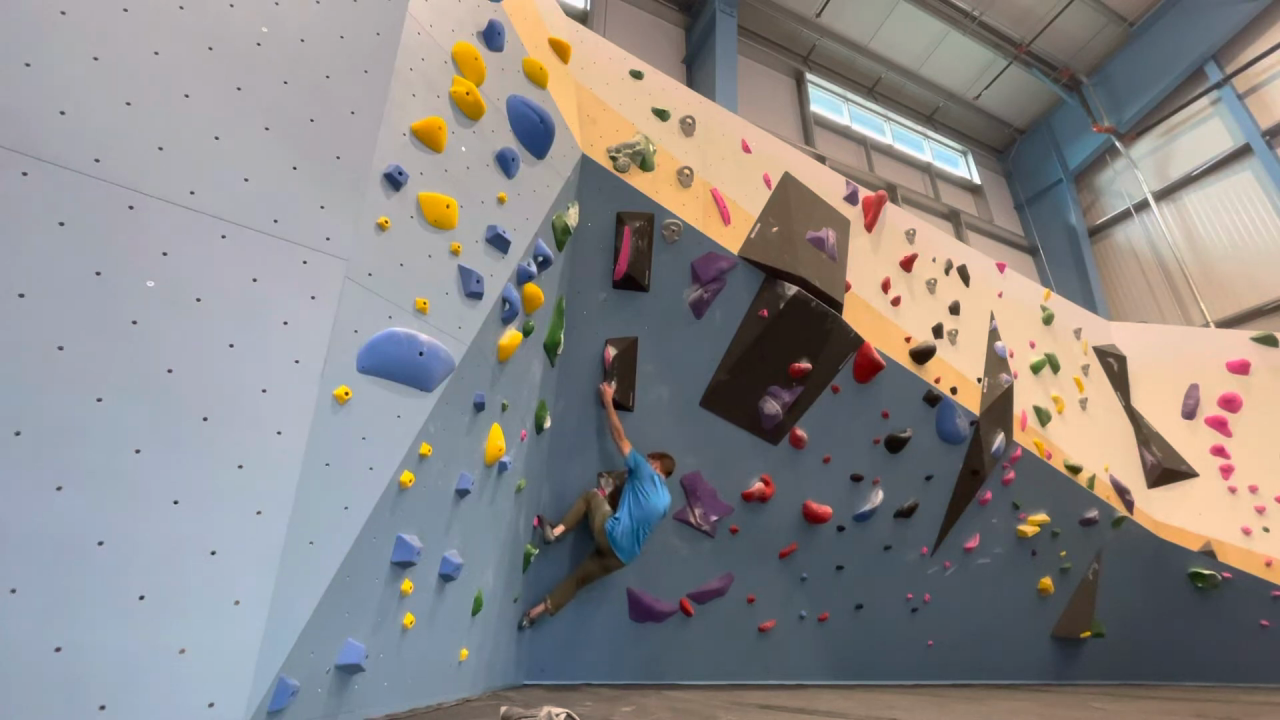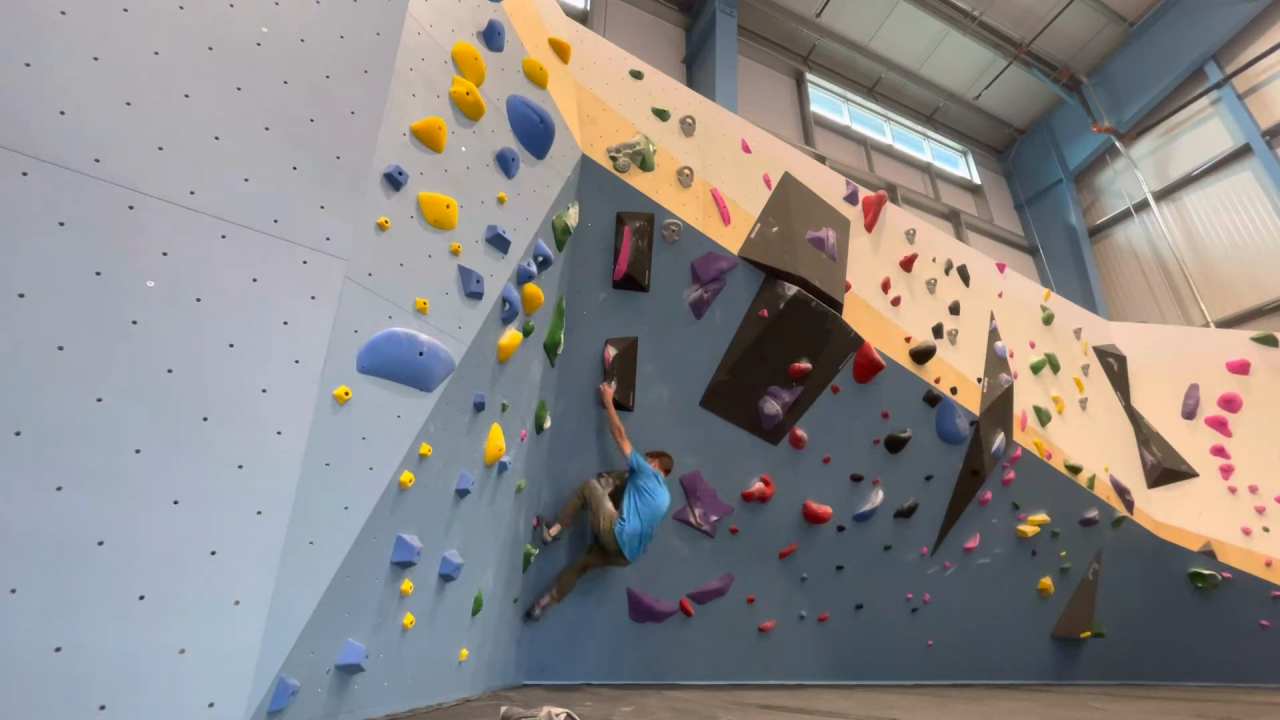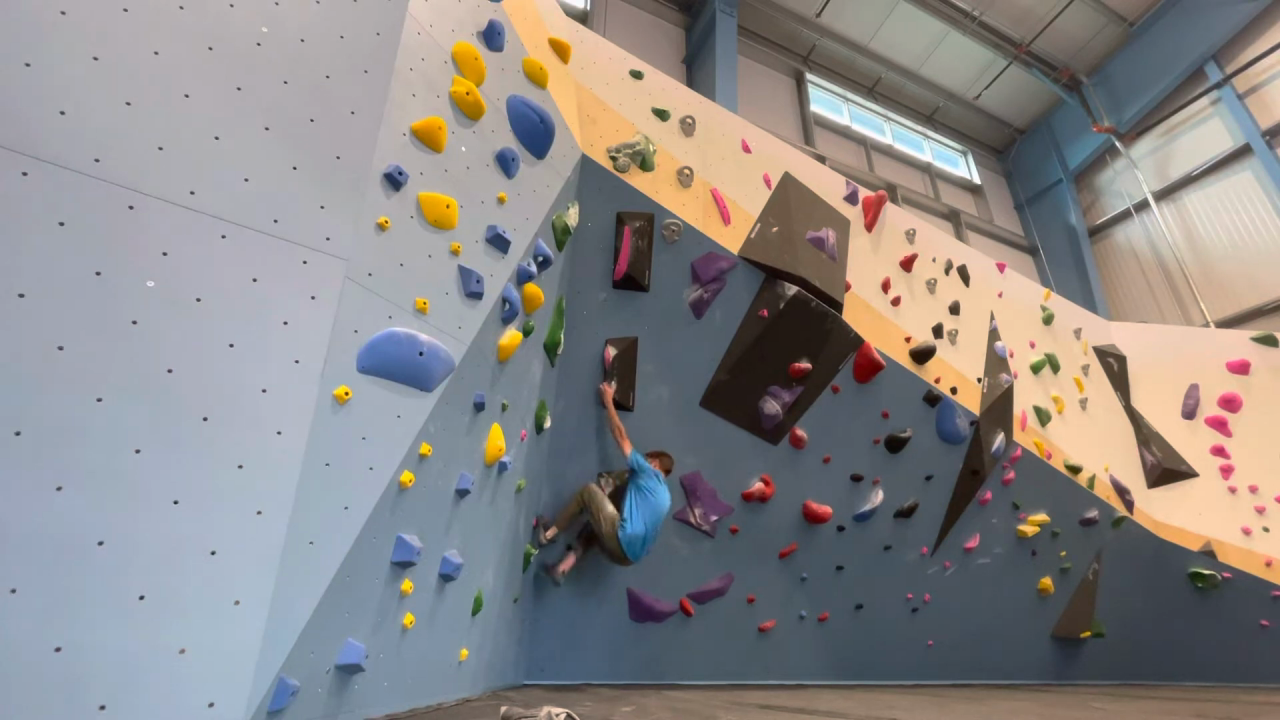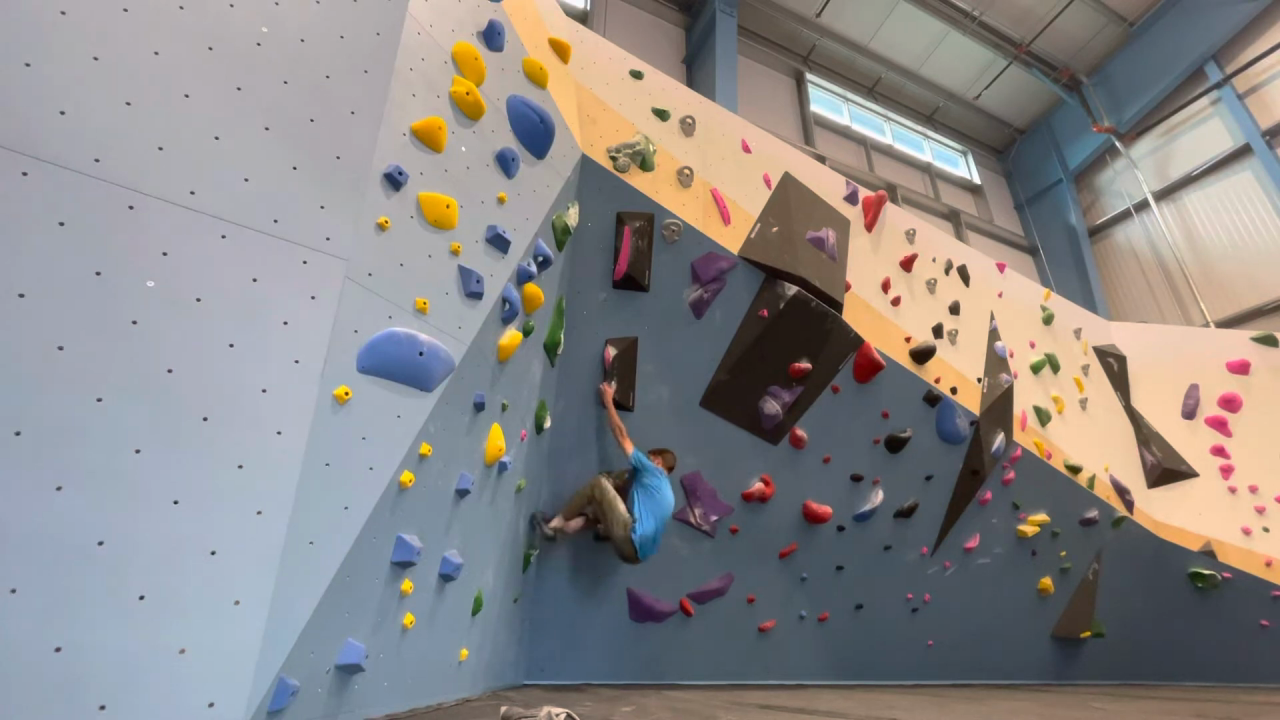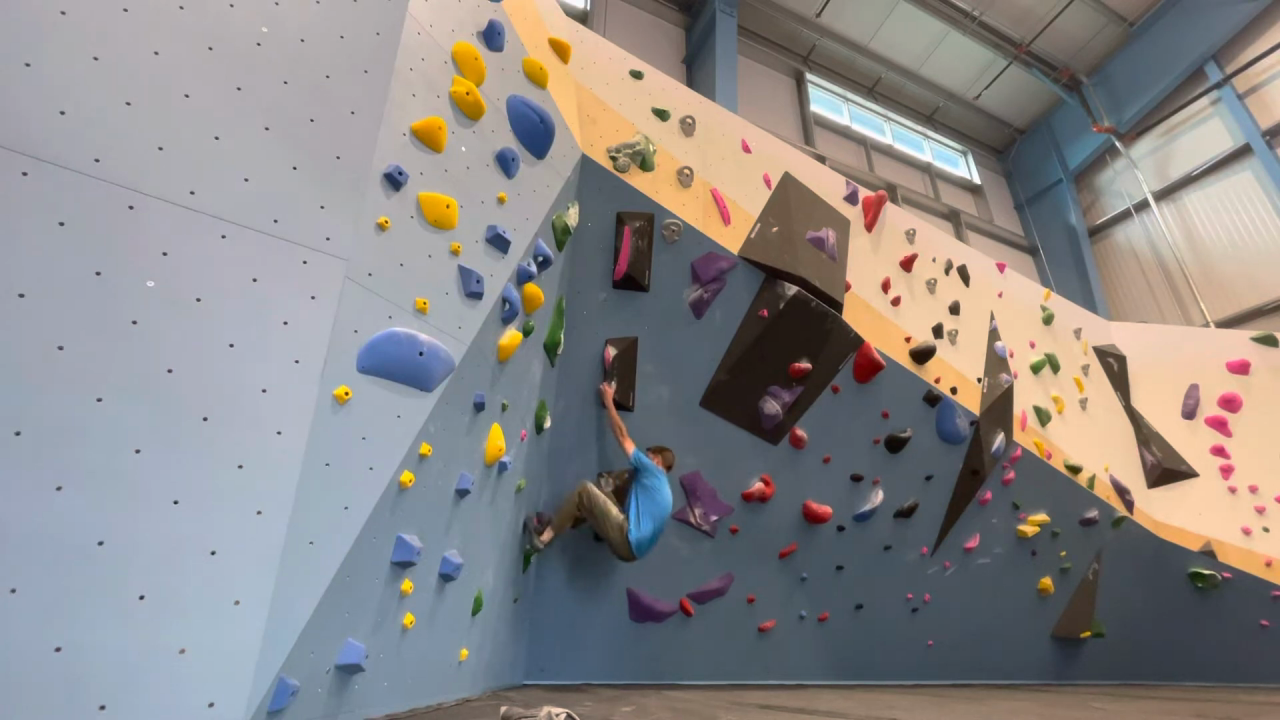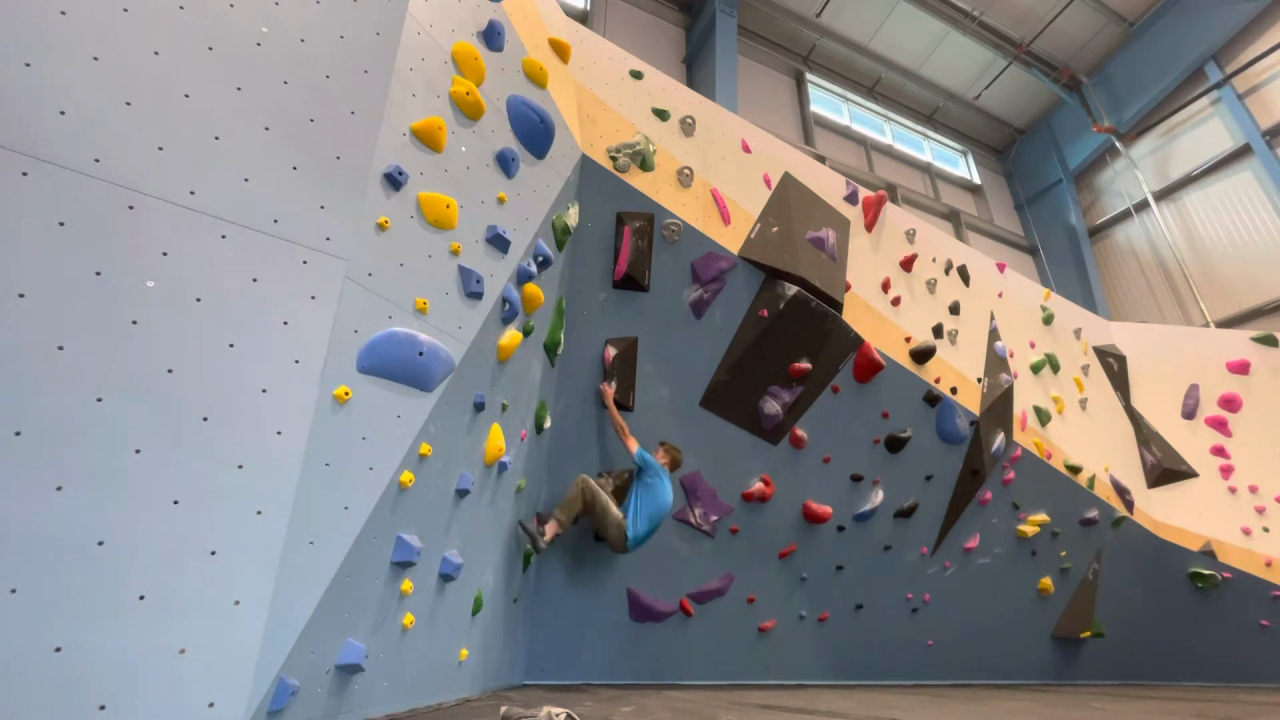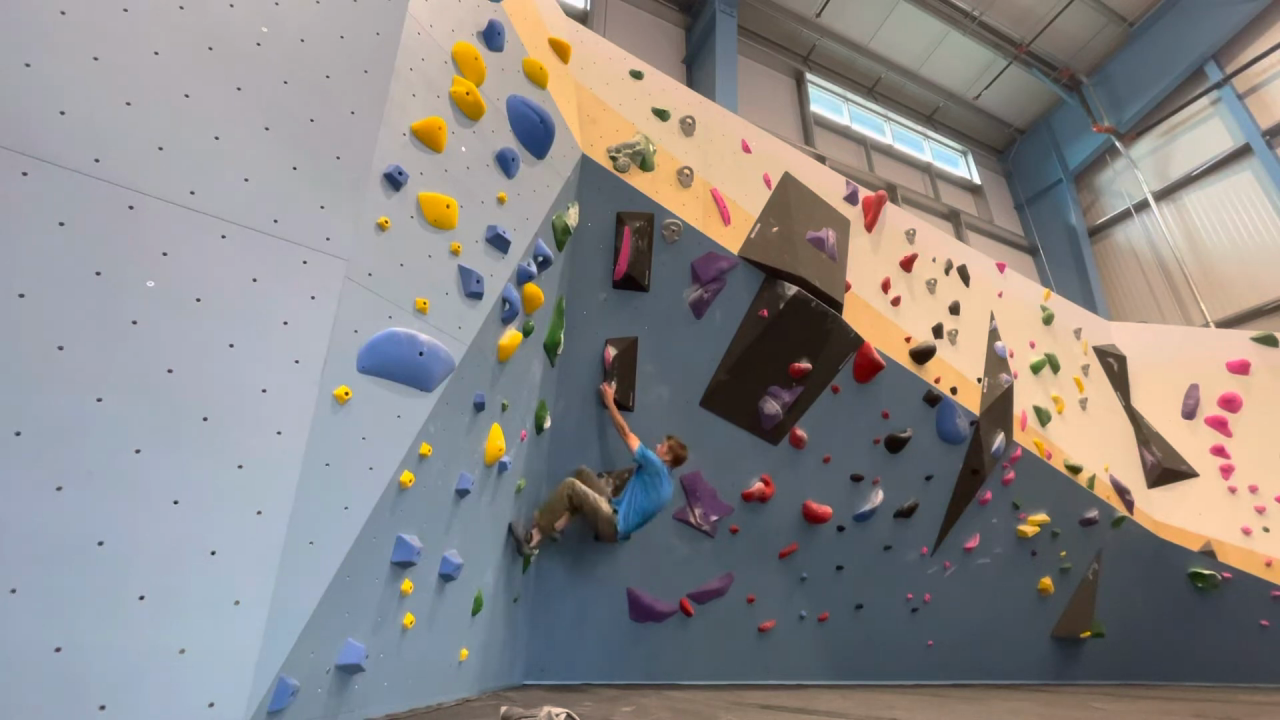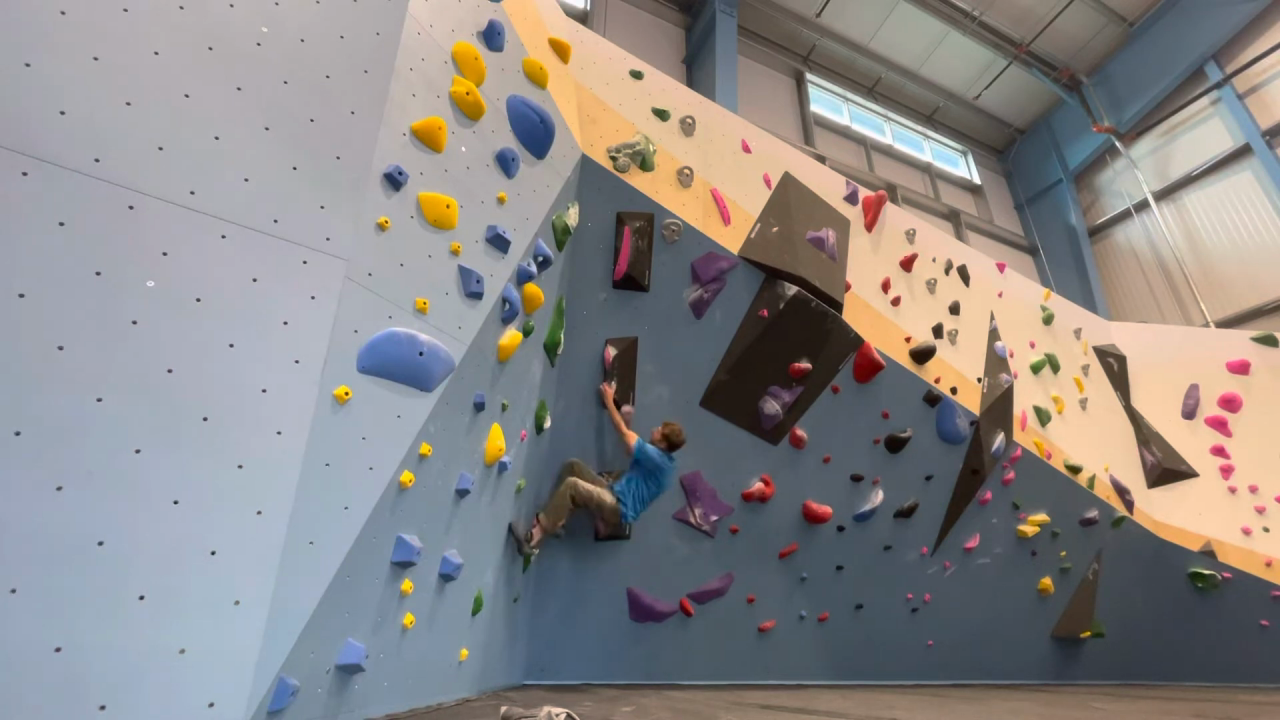
dt=0.2s
person 1, frame 1
left shoulder: (644, 472)
right shoulder: (665, 498)
left elbow: (620, 437)
left wrist: (608, 401)
left hip: (610, 535)
right hip: (624, 556)
left knee: (592, 494)
right knee: (579, 577)
left ankle: (556, 530)
right ankle: (538, 611)
person 1, frame 2
left shoulder: (647, 473)
right shoulder: (665, 496)
left elbow: (621, 437)
left wrist: (608, 401)
left hip: (618, 540)
right hip: (627, 555)
left knee: (590, 487)
right knee: (583, 562)
left ankle: (551, 531)
right ankle: (544, 602)
person 1, frame 3
left shoulder: (648, 473)
right shoulder: (664, 495)
left elbow: (621, 438)
left wrist: (608, 401)
left hip: (621, 539)
right hip: (630, 554)
left knee: (590, 490)
right knee: (591, 530)
left ankle: (549, 533)
right ankle: (564, 567)
person 1, frame 4
left shoulder: (650, 470)
right shoulder: (665, 488)
left elbow: (622, 437)
left wrist: (608, 401)
left hip: (632, 540)
right hip: (637, 549)
left knee: (599, 483)
right knee: (599, 508)
left ankle: (553, 525)
right ankle: (566, 525)
person 1, frame 5
left shoulder: (650, 470)
right shoulder: (663, 487)
left elbow: (622, 435)
left wrist: (608, 401)
left hip: (626, 541)
right hip: (630, 547)
left knee: (585, 489)
right knee: (591, 504)
left ankle: (544, 538)
right ankle: (550, 531)
person 1, frame 6
left shoulder: (654, 468)
right shoulder: (664, 486)
left elbow: (625, 435)
left wrist: (609, 401)
left hip: (621, 534)
right hip: (622, 537)
left knee: (583, 482)
right knee: (590, 487)
left ankle: (544, 536)
right ankle: (554, 528)
person 1, frame 7
left shoulder: (655, 464)
right shoulder: (664, 479)
left elbow: (625, 433)
left wrist: (609, 401)
left hip: (612, 523)
right hip: (613, 517)
left knee: (571, 485)
right knee: (582, 473)
left ankle: (533, 540)
right ankle: (557, 525)
person 1, frame 8
left shoulder: (655, 456)
right shoulder: (664, 456)
left elbow: (624, 432)
left wrist: (609, 400)
right wrist: (626, 418)
left hip: (617, 508)
left knee: (572, 485)
right knee: (572, 466)
left ankle: (533, 539)
right ankle: (557, 522)
